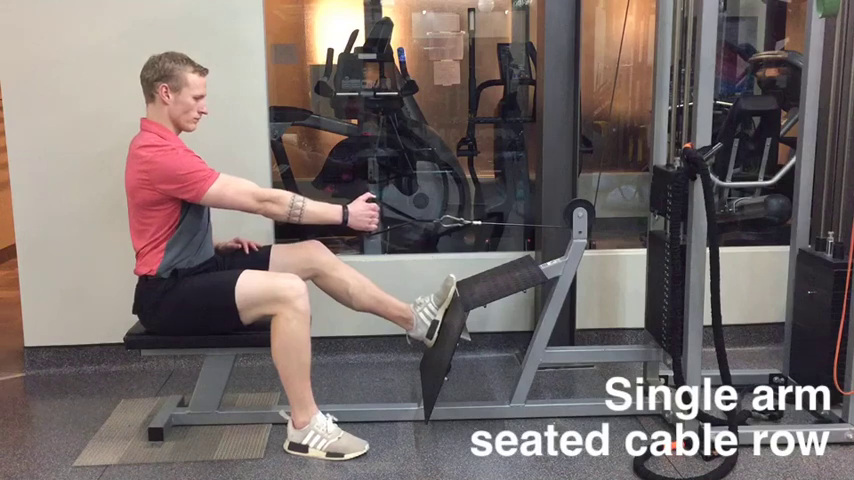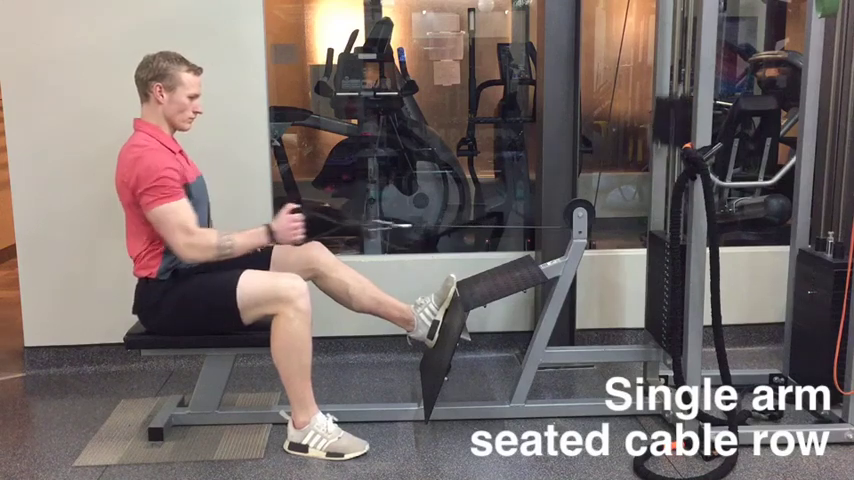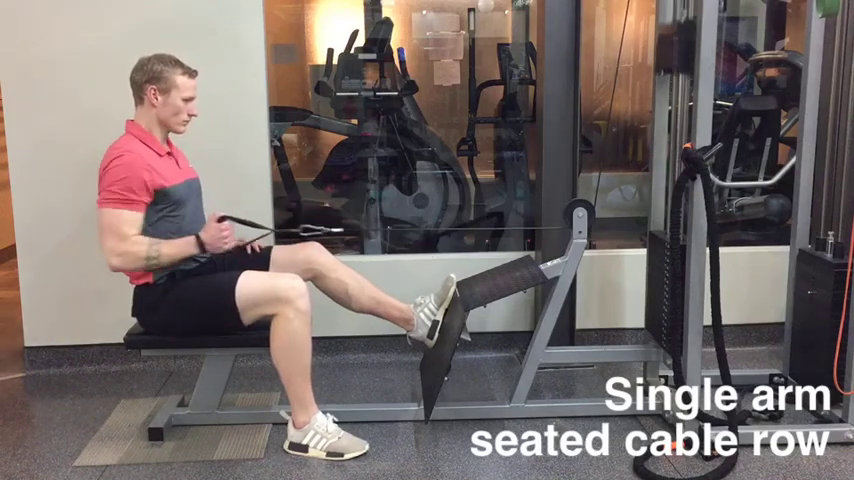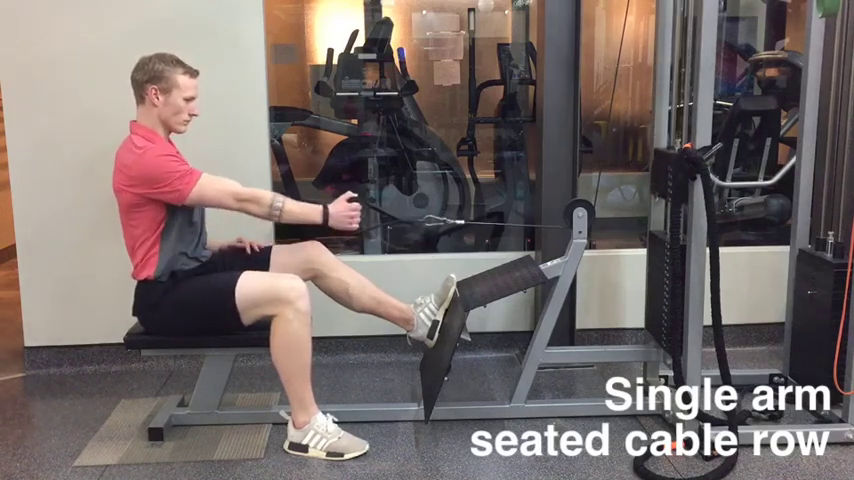
dt=1s
person 1, frame 1
left shoulder: (159, 145)
right shoulder: (160, 156)
right elbow: (262, 200)
left wrist: (218, 245)
right wrist: (344, 214)
left hip: (193, 270)
right hip: (168, 294)
left knee: (313, 255)
right knee: (289, 292)
left ankle: (414, 319)
right ankle: (305, 426)
person 1, frame 2
left shoulder: (161, 146)
right shoulder: (147, 156)
right elbow: (190, 247)
left wrist: (242, 241)
right wrist: (268, 234)
left hip: (193, 274)
right hip: (168, 293)
left knee: (312, 255)
right knee: (290, 292)
left ankle: (415, 320)
right ankle: (305, 427)
person 1, frame 3
left shoulder: (165, 149)
right shoulder: (128, 160)
right elbow: (120, 254)
left wrist: (216, 242)
right wrist: (200, 243)
left hip: (196, 270)
right hip: (166, 295)
left knee: (311, 255)
right knee: (290, 292)
left ankle: (415, 321)
right ankle: (305, 426)
person 1, frame 4
left shoulder: (155, 147)
right shoulder: (144, 157)
right elbow: (243, 199)
left wrist: (219, 246)
right wrist: (325, 214)
left hip: (192, 269)
right hip: (166, 294)
left knee: (311, 255)
right knee: (289, 292)
left ankle: (415, 320)
right ankle: (305, 426)
